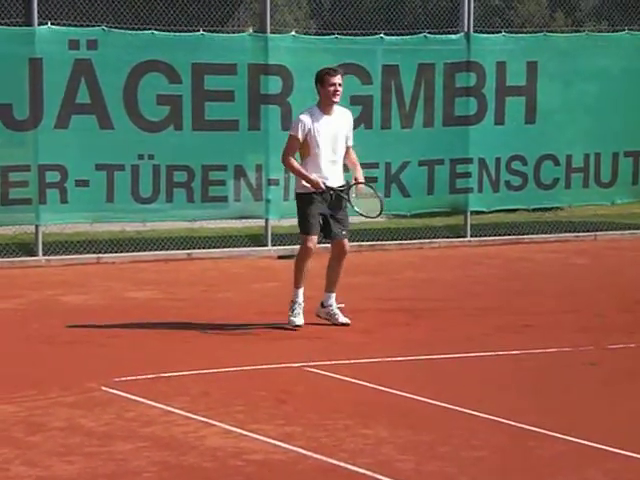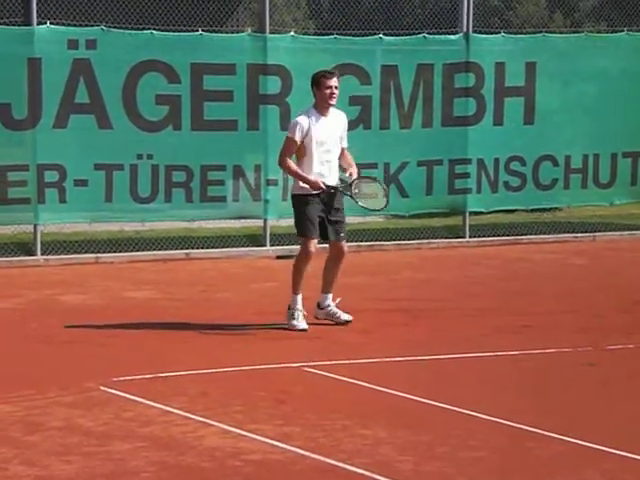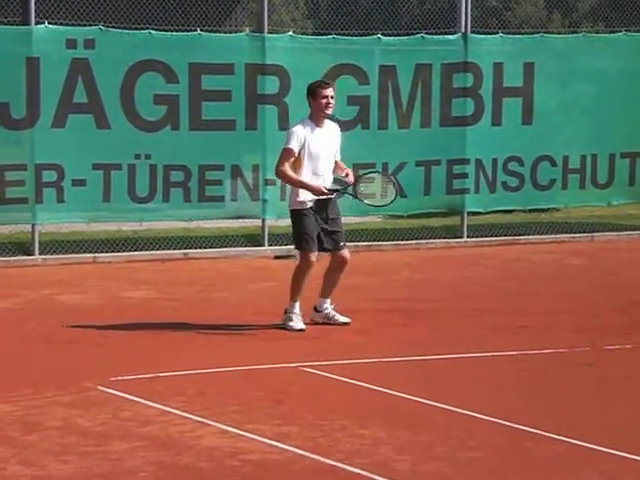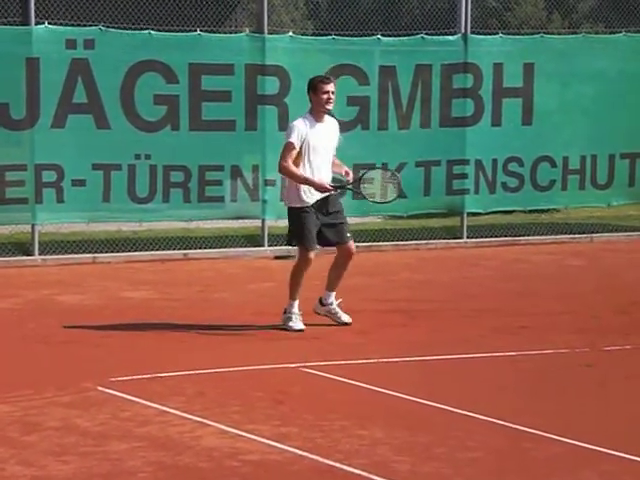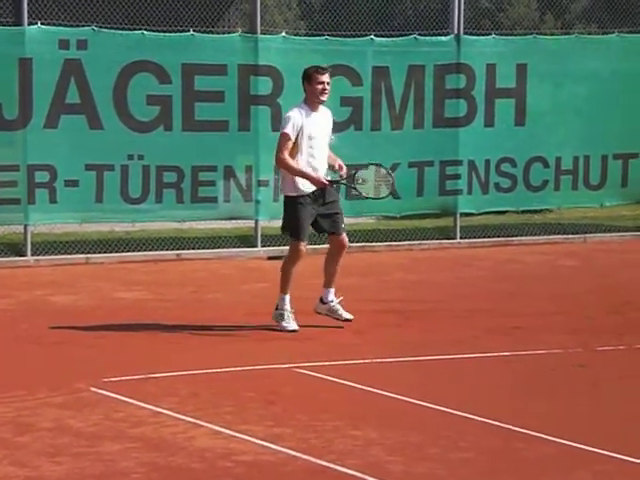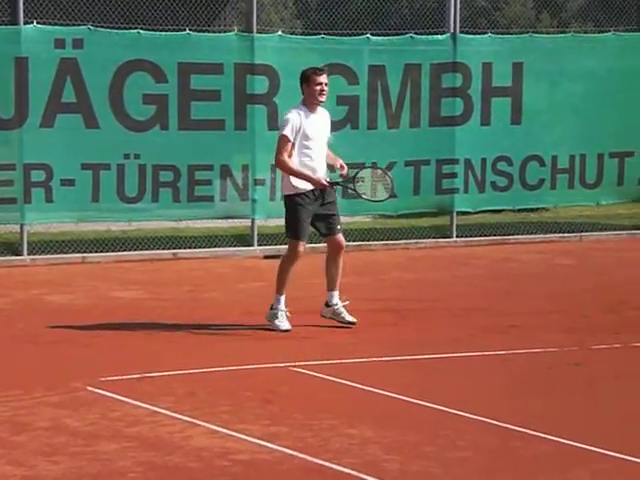
dt=0.1s
person 1, frame 1
left shoulder: (346, 116)
right shoulder: (305, 120)
right elbow: (287, 157)
left wrist: (356, 169)
right wrist: (309, 178)
left hip: (336, 191)
right hip: (310, 192)
left knee: (342, 247)
right knee: (308, 245)
left ankle: (327, 305)
right ankle: (296, 302)
person 1, frame 2
left shoulder: (341, 118)
right shoulder: (302, 121)
right elbow: (283, 159)
left wrist: (351, 167)
right wrist: (307, 179)
left hip: (332, 192)
right hip: (306, 194)
left knee: (339, 249)
right knee: (308, 249)
left ankle: (325, 304)
right ankle: (295, 308)
person 1, frame 3
left shoulder: (334, 129)
right shoulder: (298, 132)
right elbow: (281, 170)
left wrist: (344, 171)
right wrist: (309, 186)
left hip: (327, 202)
right hip: (303, 205)
left knee: (342, 257)
right knee: (308, 259)
left ankle: (321, 308)
right ankle: (292, 311)
person 1, frame 4
left shoulder: (333, 125)
right shoulder: (299, 126)
right elbow: (284, 166)
left wrist: (342, 169)
right wrist: (312, 182)
left hip: (327, 198)
right hip: (303, 201)
left knee: (347, 250)
right knee: (307, 256)
left ankle: (326, 302)
right ankle: (291, 311)
person 1, frame 5
left shoulder: (327, 115)
right shoulder: (294, 116)
right elbow: (281, 157)
left wrist: (335, 161)
right wrist: (309, 176)
left hip: (323, 189)
right hip: (298, 191)
left knee: (340, 242)
right knee: (298, 249)
left ankle: (327, 300)
right ankle: (283, 308)
person 1, frame 6
left shoulder: (325, 116)
right shoulder: (293, 118)
right elbow: (280, 160)
left wrist: (335, 160)
right wrist: (309, 177)
left hip: (322, 190)
right hip: (299, 192)
left knee: (337, 243)
right knee: (296, 250)
left ankle: (332, 303)
right ankle: (277, 308)
